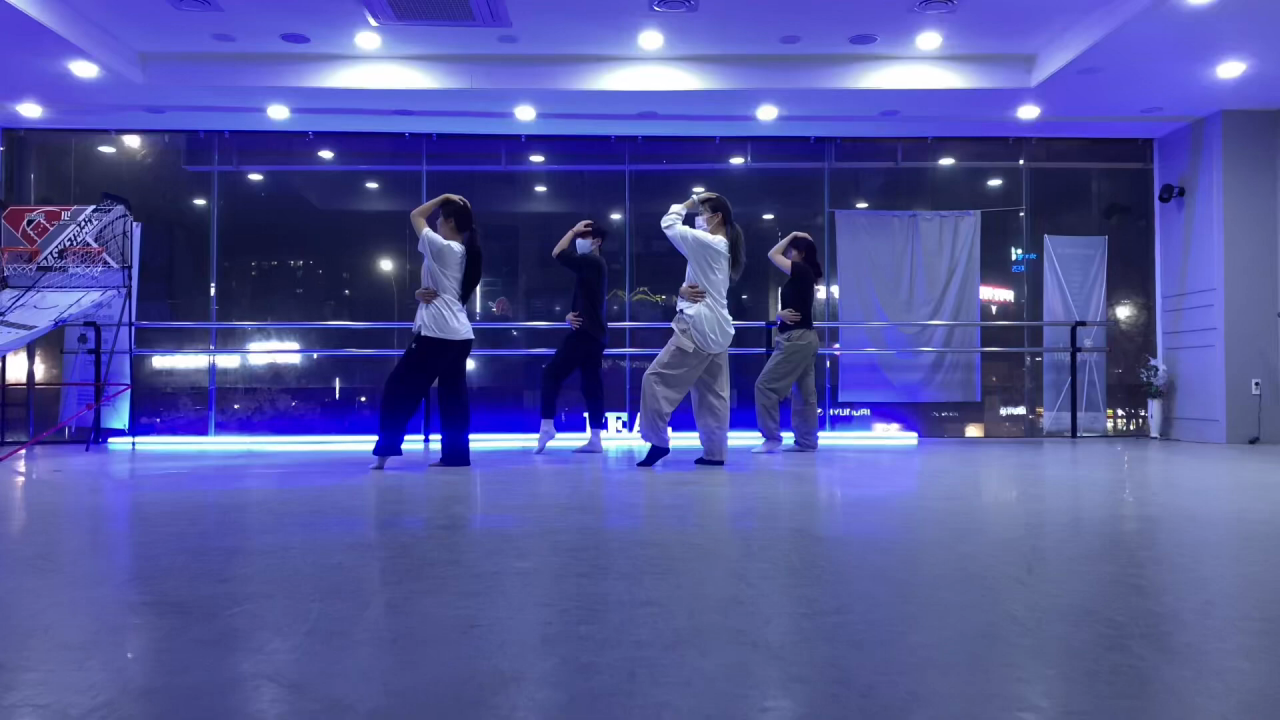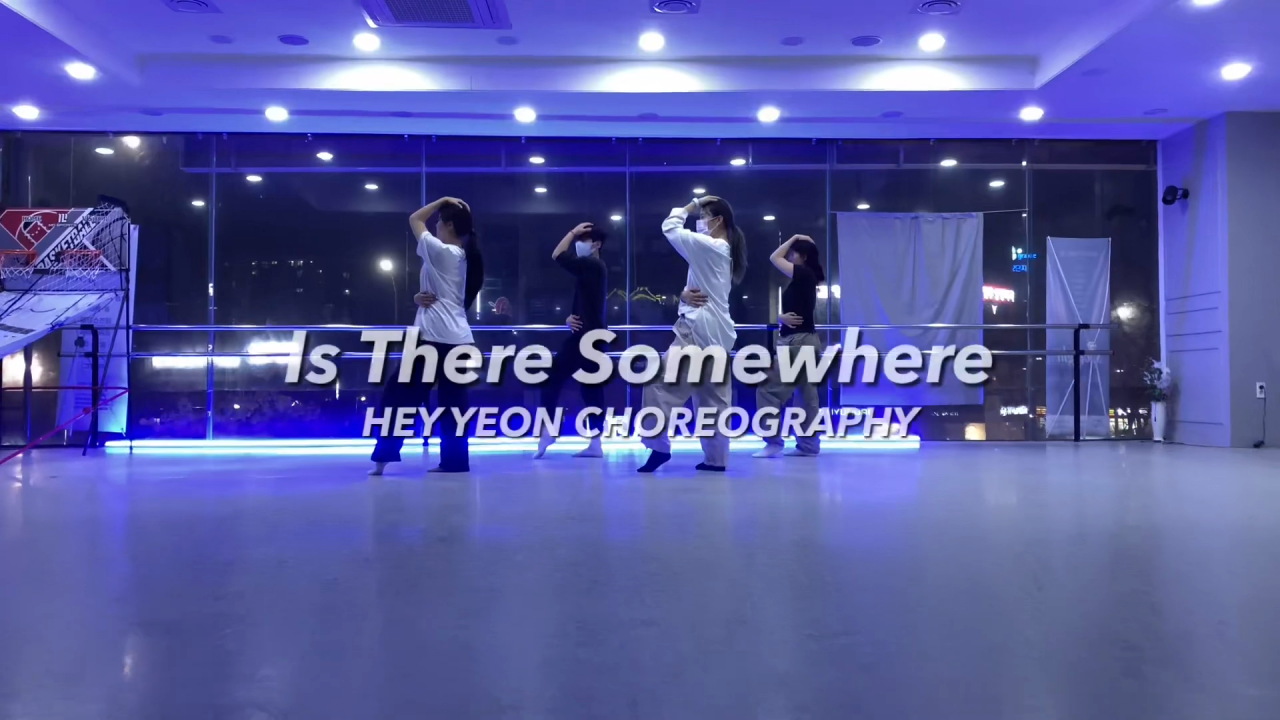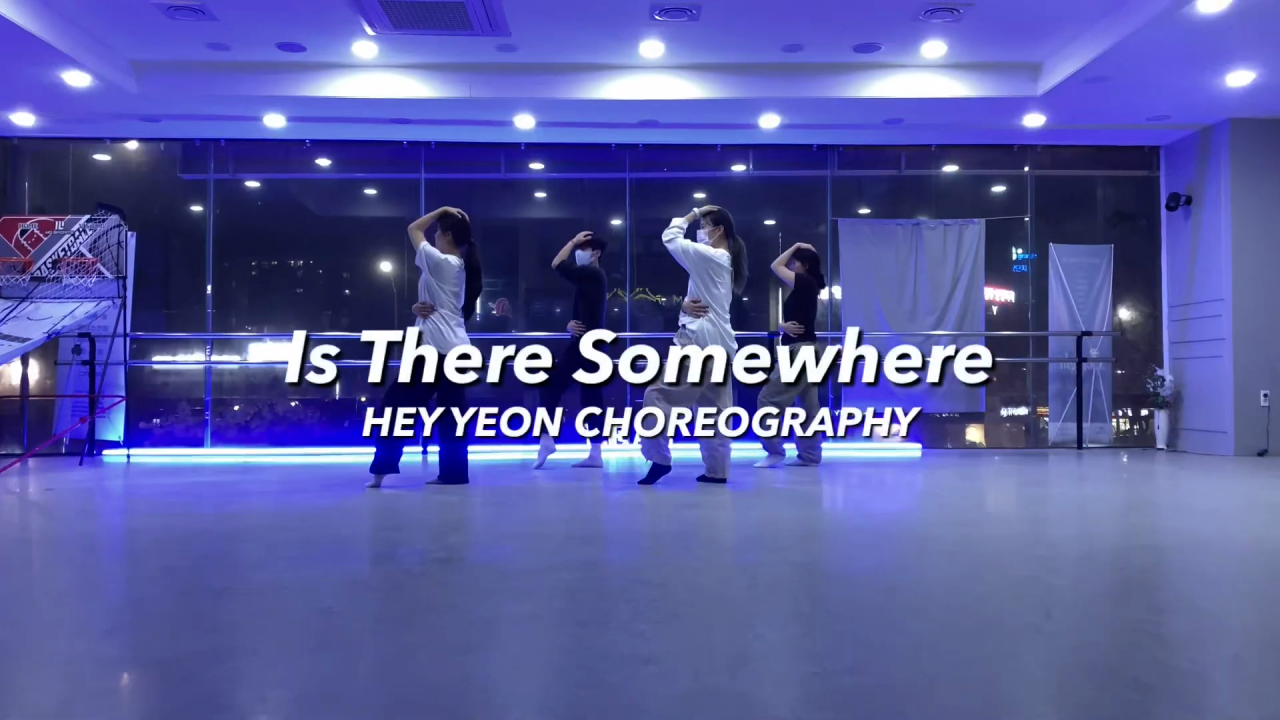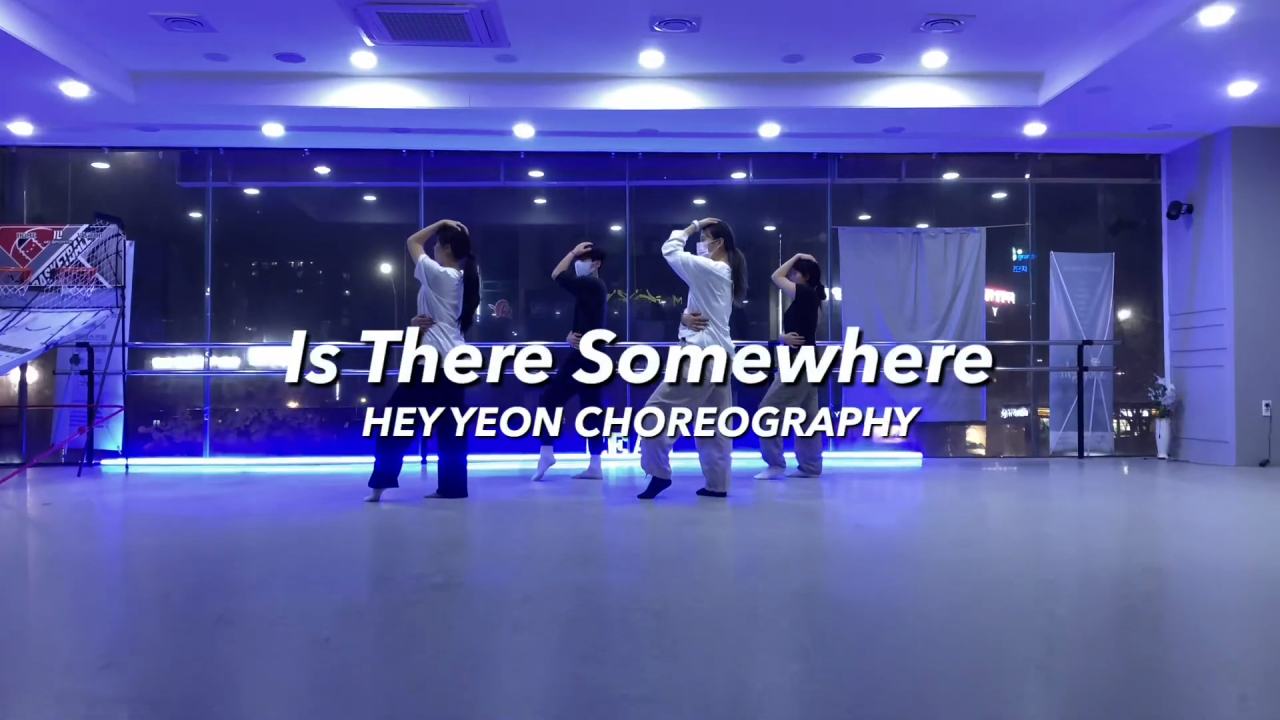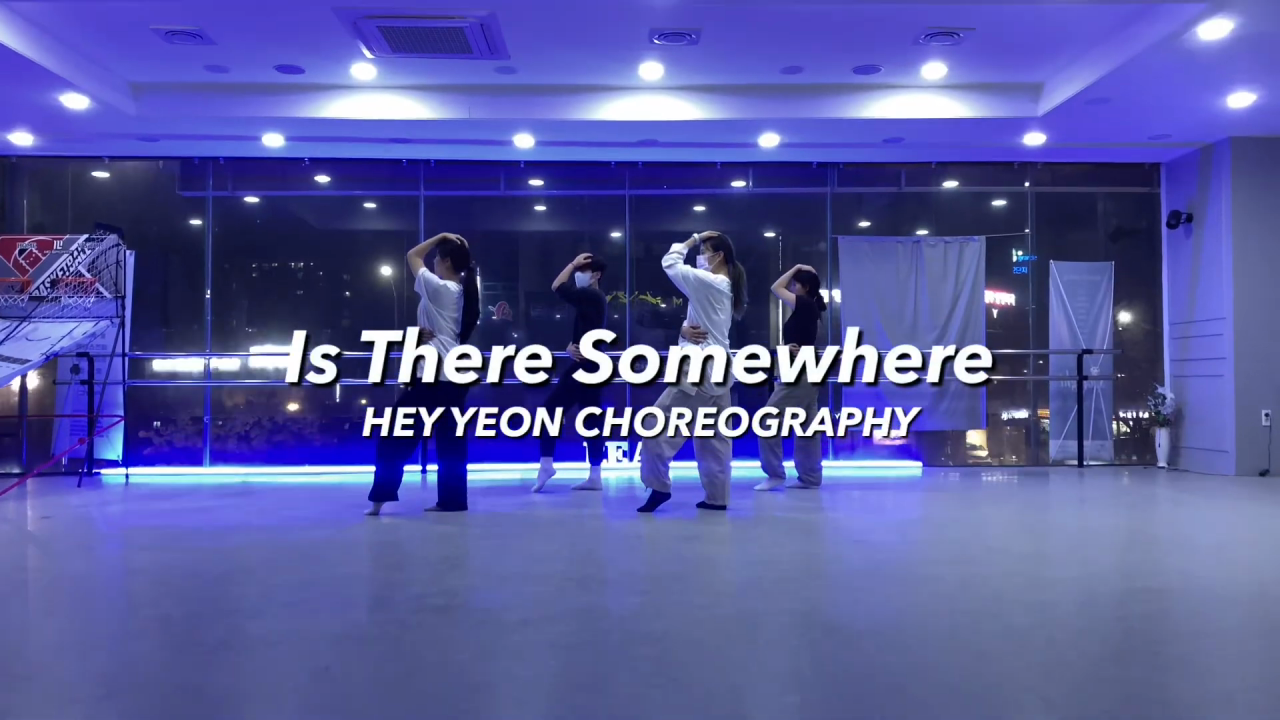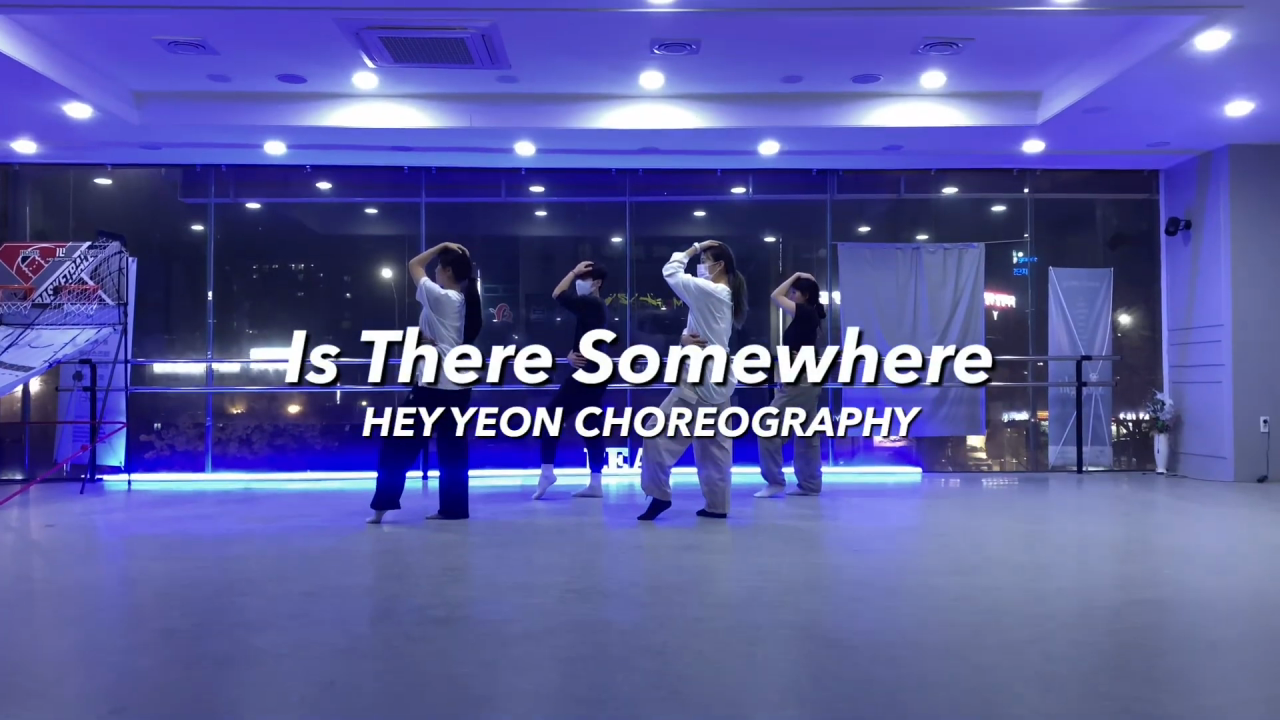
dt=0.2s
person 1, frame 1
left shoulder: (440, 248)
right shoulder: (465, 253)
left elbow: (416, 216)
left wrist: (443, 198)
right wrist: (422, 294)
left hip: (436, 334)
right hip: (460, 334)
left knee: (399, 390)
right knee: (453, 398)
left ankle: (386, 451)
right ankle: (455, 455)
person 1, frame 2
left shoulder: (439, 251)
right shoulder: (464, 257)
left elbow: (415, 219)
left wrist: (443, 201)
right wrist: (421, 298)
left hip: (435, 338)
right hip: (458, 339)
left knee: (397, 395)
right knee: (452, 402)
left ankle: (383, 458)
right ankle: (454, 461)
person 1, frame 3
left shoulder: (438, 261)
right shoulder: (463, 267)
left elbow: (413, 229)
left wrist: (442, 211)
right wrist: (420, 308)
left hip: (434, 349)
right hip: (457, 349)
left knee: (397, 406)
right knee: (451, 413)
left ankle: (383, 469)
right ankle: (453, 472)
person 1, frame 4
left shoulder: (437, 274)
right shoulder: (462, 279)
left elbow: (413, 241)
left wrist: (441, 223)
right wrist: (420, 322)
right knee: (450, 427)
left ankle: (381, 484)
right ankle: (452, 486)
person 1, frame 5
left shoulder: (436, 287)
right shoulder: (462, 292)
left elbow: (412, 255)
left wrist: (440, 237)
right wrist: (421, 334)
left hip: (433, 376)
left knee: (397, 434)
right knee: (450, 440)
left ankle: (381, 497)
right ankle: (451, 499)
person 1, frame 6
left shoulder: (438, 297)
right shoulder: (464, 301)
left elbow: (414, 264)
left wrist: (442, 246)
right wrist: (423, 343)
left hip: (435, 384)
right hip: (458, 384)
left knee: (399, 443)
right knee: (452, 448)
left ankle: (383, 505)
right ankle: (453, 507)
person 2, frame 1
left shoulder: (706, 243)
right shoulder: (724, 248)
left elbow: (668, 224)
left wrist: (692, 201)
left hip: (698, 328)
right hip: (717, 328)
left knee: (656, 379)
right knee: (712, 395)
left ankle: (658, 441)
right ankle: (715, 453)
person 2, frame 2
left shoulder: (707, 247)
right shoulder: (725, 252)
left elbow: (670, 228)
left wrist: (693, 204)
right wrist: (686, 294)
left hip: (700, 332)
right hip: (719, 333)
left knee: (658, 385)
right knee: (714, 399)
left ankle: (659, 447)
right ankle: (716, 459)
person 2, frame 3
left shoulder: (708, 257)
right shoulder: (726, 262)
left elbow: (670, 238)
left wrist: (694, 213)
right wrist: (686, 304)
left hip: (700, 342)
right hip: (719, 343)
left knee: (658, 396)
right knee: (715, 411)
left ankle: (660, 459)
right ankle: (717, 470)
person 2, frame 4
left shoulder: (708, 269)
right shoulder: (726, 274)
left elbow: (670, 250)
left wrist: (693, 225)
right wrist: (686, 316)
left knee: (658, 410)
left ankle: (659, 473)
right ankle: (717, 484)
person 2, frame 5
left shoulder: (708, 282)
right shoulder: (725, 287)
left elbow: (670, 263)
left wrist: (694, 239)
right wrist: (685, 329)
right knee: (714, 437)
left ankle: (659, 486)
right ankle: (717, 497)
person 2, frame 6
left shoulder: (709, 291)
right shoulder: (726, 297)
left elbow: (671, 272)
left wrist: (694, 248)
right wrist: (685, 338)
left hip: (700, 379)
right hip: (718, 378)
left knee: (659, 433)
right knee: (714, 445)
left ankle: (659, 494)
right ankle: (717, 505)
person 3, frame 1
left shoulder: (591, 262)
right shoulder: (593, 266)
left elbow: (557, 253)
left wrist: (573, 230)
right wrist: (570, 315)
left hip: (585, 333)
right hip: (594, 333)
left knee: (551, 374)
right knee: (592, 385)
left ankle: (547, 426)
right ankle: (595, 440)
person 3, frame 2
left shoulder: (591, 265)
right shoulder: (593, 269)
left elbow: (557, 255)
left wrist: (572, 232)
right wrist: (570, 318)
left hip: (585, 337)
left knee: (551, 379)
right knee: (592, 389)
left ankle: (547, 431)
right ankle: (595, 444)
person 3, frame 3
left shoulder: (591, 274)
right shoulder: (592, 278)
left elbow: (557, 264)
left wrist: (573, 241)
right wrist: (570, 325)
left knee: (550, 388)
right knee: (592, 398)
left ankle: (546, 440)
right ankle: (595, 454)
person 3, frame 4
left shoulder: (590, 284)
right shoulder: (592, 289)
left elbow: (557, 275)
left wrist: (573, 251)
right wrist: (571, 337)
left hip: (584, 357)
left knee: (549, 399)
right knee: (591, 409)
left ankle: (546, 452)
right ankle: (595, 465)
person 3, frame 5
left shoulder: (590, 295)
right shoulder: (592, 299)
left elbow: (557, 286)
right elbow: (580, 336)
left wrist: (573, 263)
right wrist: (570, 348)
left knee: (549, 410)
right knee: (591, 421)
left ankle: (546, 465)
right ankle: (595, 476)
person 3, frame 6
left shoulder: (591, 303)
right shoulder: (594, 307)
left elbow: (558, 294)
right elbow: (581, 343)
left wrist: (574, 271)
right wrist: (571, 355)
right knee: (592, 428)
left ankle: (547, 472)
right ankle: (595, 483)
person 4, frame 1
left shoulder: (802, 271)
right shoulder: (803, 276)
left elbow: (773, 254)
right elbow: (792, 306)
left wrist: (792, 235)
right wrist: (780, 314)
left hip: (797, 339)
right hip: (803, 338)
left knee: (766, 385)
right knee: (805, 393)
left ankle: (772, 437)
right ankle: (806, 441)
person 4, frame 2
left shoulder: (804, 274)
right shoulder: (803, 280)
left elbow: (774, 258)
right elbow: (793, 309)
left wrist: (794, 238)
right wrist: (782, 317)
left hip: (798, 343)
right hip: (805, 342)
left knee: (767, 389)
right knee: (807, 396)
left ankle: (774, 442)
right ankle: (808, 445)
person 4, frame 3
left shoulder: (806, 283)
right shoulder: (805, 288)
left elbow: (776, 266)
right elbow: (793, 318)
left wrist: (796, 246)
right wrist: (784, 327)
left hip: (799, 352)
left knee: (768, 400)
right knee: (808, 406)
left ankle: (775, 452)
right ankle: (810, 455)
person 4, frame 4
left shoulder: (806, 294)
right shoulder: (805, 299)
left elbow: (776, 277)
right elbow: (794, 329)
left wrist: (797, 257)
right wrist: (784, 338)
right knee: (808, 417)
left ankle: (776, 464)
right ankle: (810, 466)
person 4, frame 5
left shoulder: (806, 305)
right shoulder: (805, 310)
left elbow: (776, 288)
right elbow: (792, 341)
left wrist: (796, 268)
left hip: (799, 375)
right knee: (807, 428)
left ankle: (775, 475)
right ankle: (810, 477)
person 4, frame 6
left shoulder: (806, 312)
right shoulder: (806, 317)
left elbow: (776, 296)
right elbow: (790, 349)
left wrist: (796, 276)
left hip: (799, 383)
right hip: (806, 381)
right knee: (807, 435)
left ankle: (775, 482)
right ankle: (810, 484)
